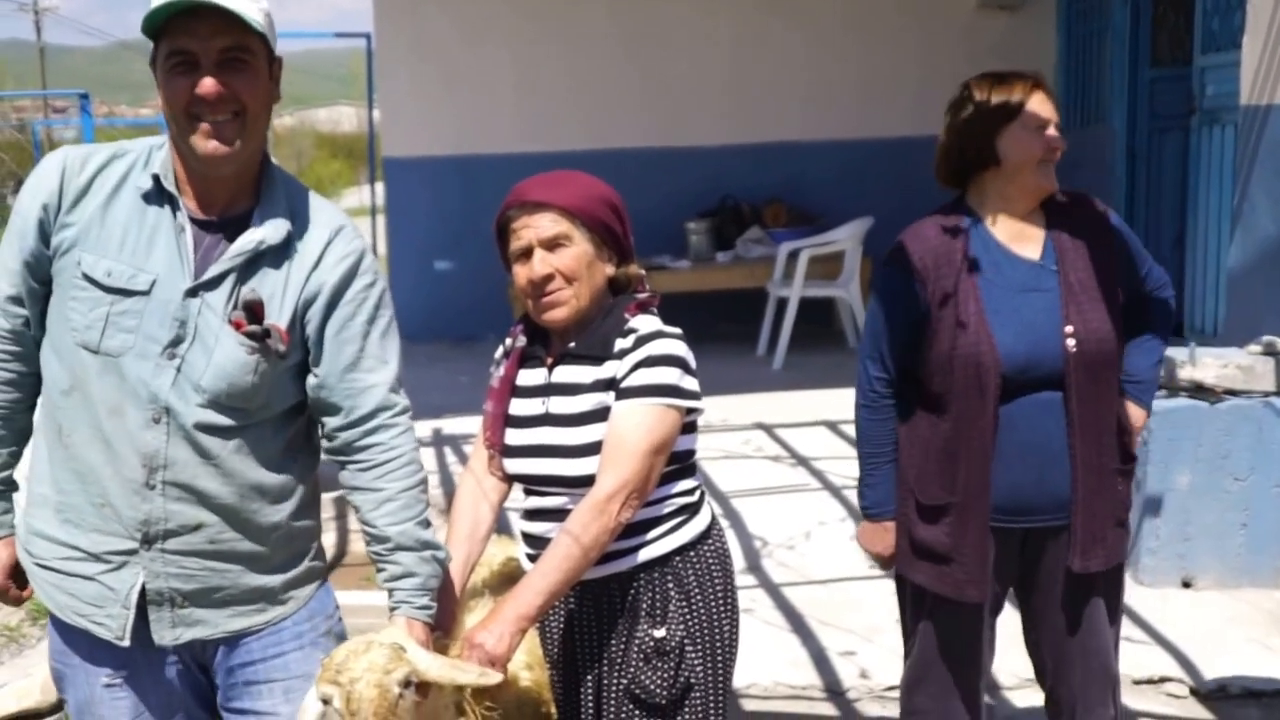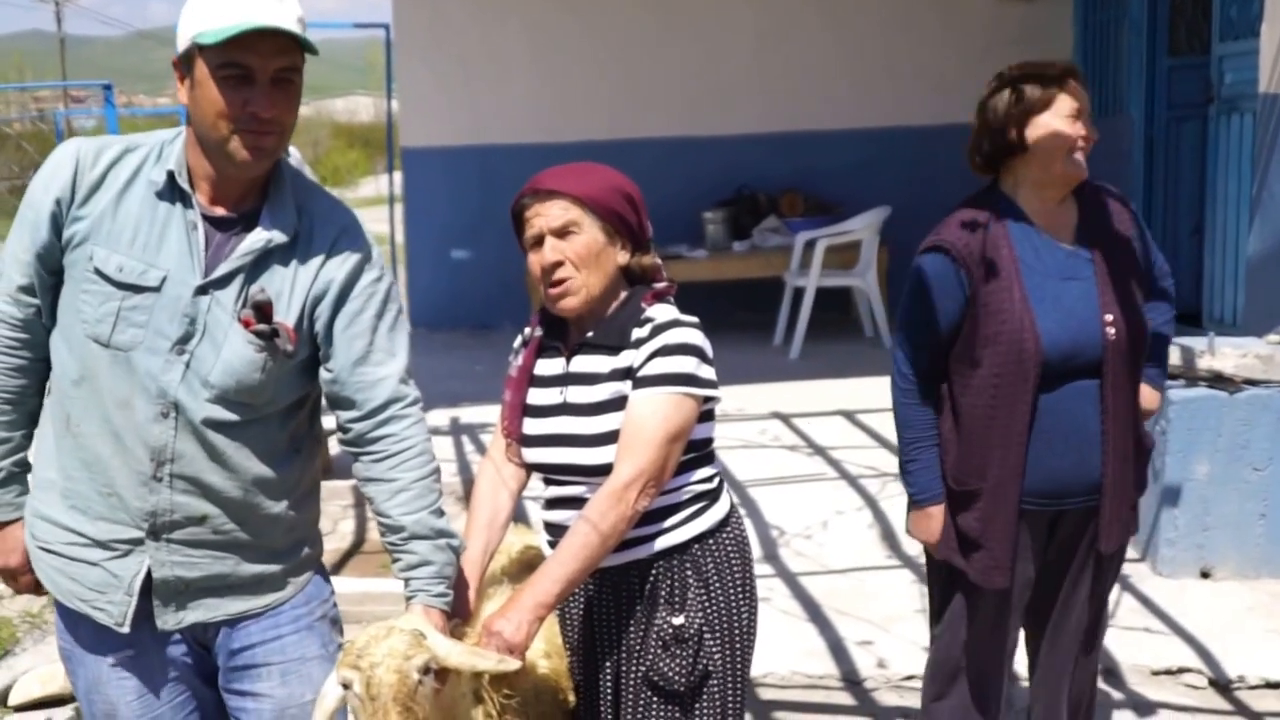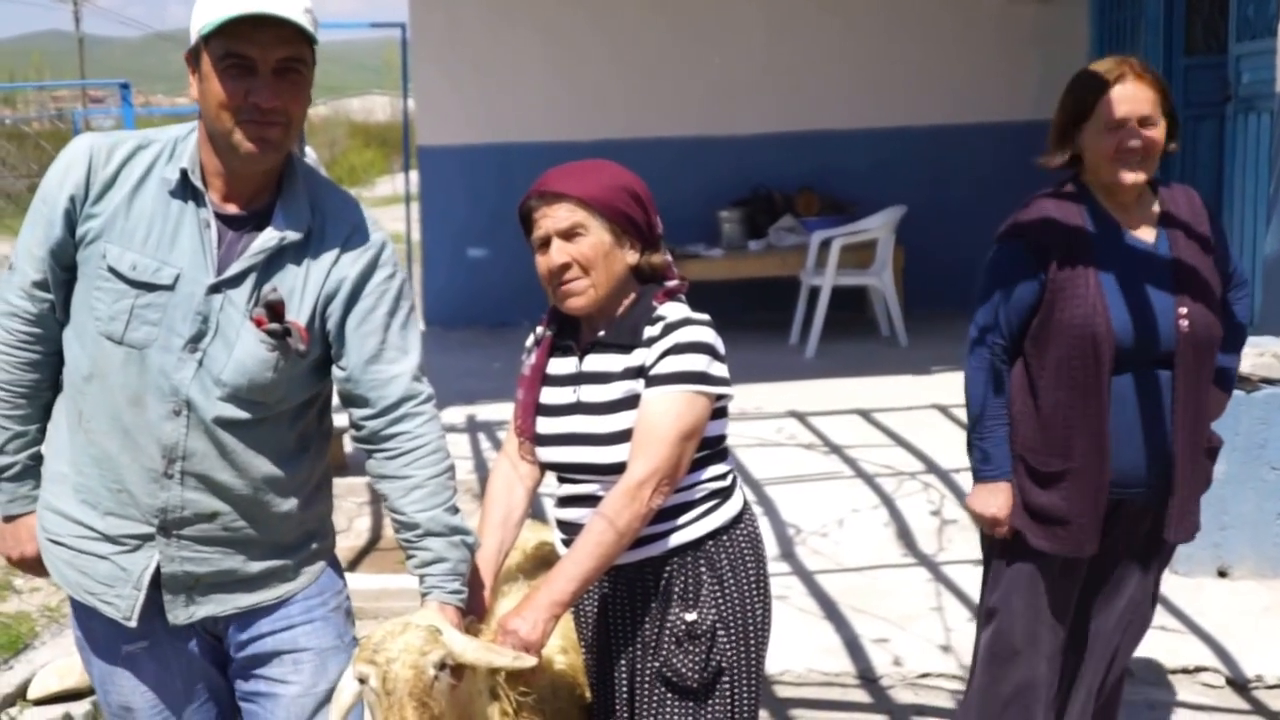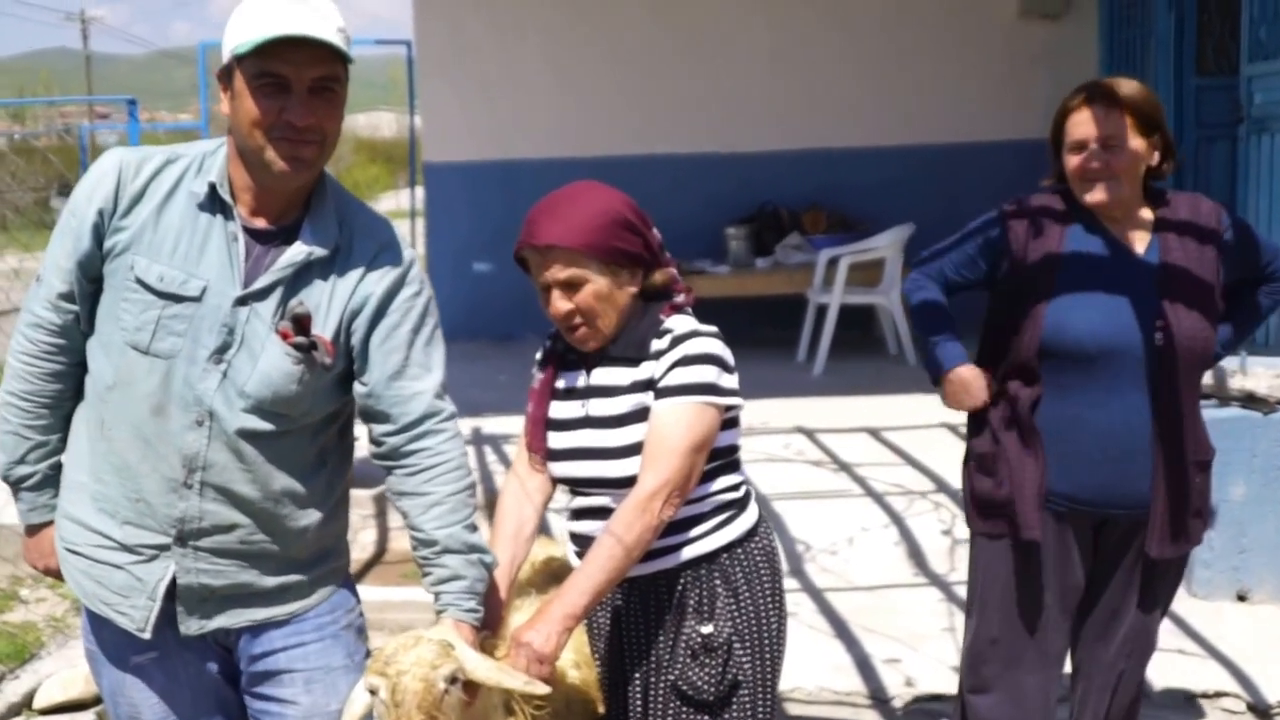
dt=0.7s
person 1, frame 1
left shoulder: (325, 248)
right shoulder: (67, 189)
left elbow: (372, 434)
left wrist: (414, 602)
left hip: (271, 609)
right hip: (97, 605)
person 1, frame 2
left shoulder: (333, 242)
right shoulder: (81, 179)
left elbow: (384, 424)
left wrist: (429, 591)
left hip: (270, 591)
right hip: (101, 581)
person 1, frame 3
left shoulder: (348, 244)
right shoulder: (95, 175)
left elbow: (397, 420)
left wrist: (444, 588)
left hip: (284, 584)
right hip: (114, 573)
person 1, frame 4
left shoulder: (374, 259)
right shoulder: (125, 188)
left elbow: (419, 438)
left wrist: (460, 604)
left hip: (297, 601)
right hip: (128, 584)
person 2, frame 1
left shoulder: (1092, 228)
right shoulder: (925, 255)
left elbow: (1154, 297)
right elbow: (879, 390)
left wrist: (1135, 393)
right wrist: (879, 509)
left hip: (1078, 516)
right hip: (956, 520)
person 2, frame 2
left shoulder: (1112, 215)
right shoulder: (964, 243)
left elbow: (1157, 293)
right elbow: (913, 371)
left wrist: (1150, 377)
right wrist: (925, 492)
left hip: (1097, 495)
right hip: (992, 499)
left knee: (1072, 655)
right knee: (970, 666)
person 2, frame 3
left shoulder: (1190, 215)
right shoulder: (1041, 228)
left elbow: (1233, 297)
right elbow: (987, 347)
left wrist: (1219, 384)
right wrist: (991, 472)
left hip: (1154, 490)
right hip: (1051, 485)
left knee: (1108, 649)
right knee: (1019, 657)
person 2, frame 4
left shoulder: (1202, 228)
right shoulder: (1025, 229)
right elbow: (923, 282)
left wrist: (1212, 346)
right wrist: (950, 362)
left hip: (1153, 505)
right hip: (1038, 497)
person 3, frame 1
left shoulder: (651, 349)
right shoulder: (516, 352)
left elbow: (615, 499)
right elbow: (482, 476)
left wrist: (511, 617)
right wrist: (446, 594)
left hip: (658, 592)
right hip: (561, 596)
person 3, frame 2
left shoulder: (668, 338)
right shoulder: (535, 341)
left elbow: (632, 487)
right elbow: (503, 463)
left wrist: (528, 605)
right wrist: (466, 580)
left hip: (677, 582)
right hip: (580, 583)
person 3, frame 3
left shoulder: (681, 335)
right shoulder: (547, 341)
left elbow: (646, 484)
right elbow: (517, 461)
left wrist: (545, 603)
right wrist: (480, 578)
left hip: (692, 576)
right hip: (595, 579)
person 3, frame 4
left shoulder: (689, 348)
right shoulder: (556, 356)
left elbow: (657, 497)
right elbow: (527, 476)
left wrist: (557, 616)
right wrist: (492, 591)
left hip: (707, 589)
right hip: (609, 591)
